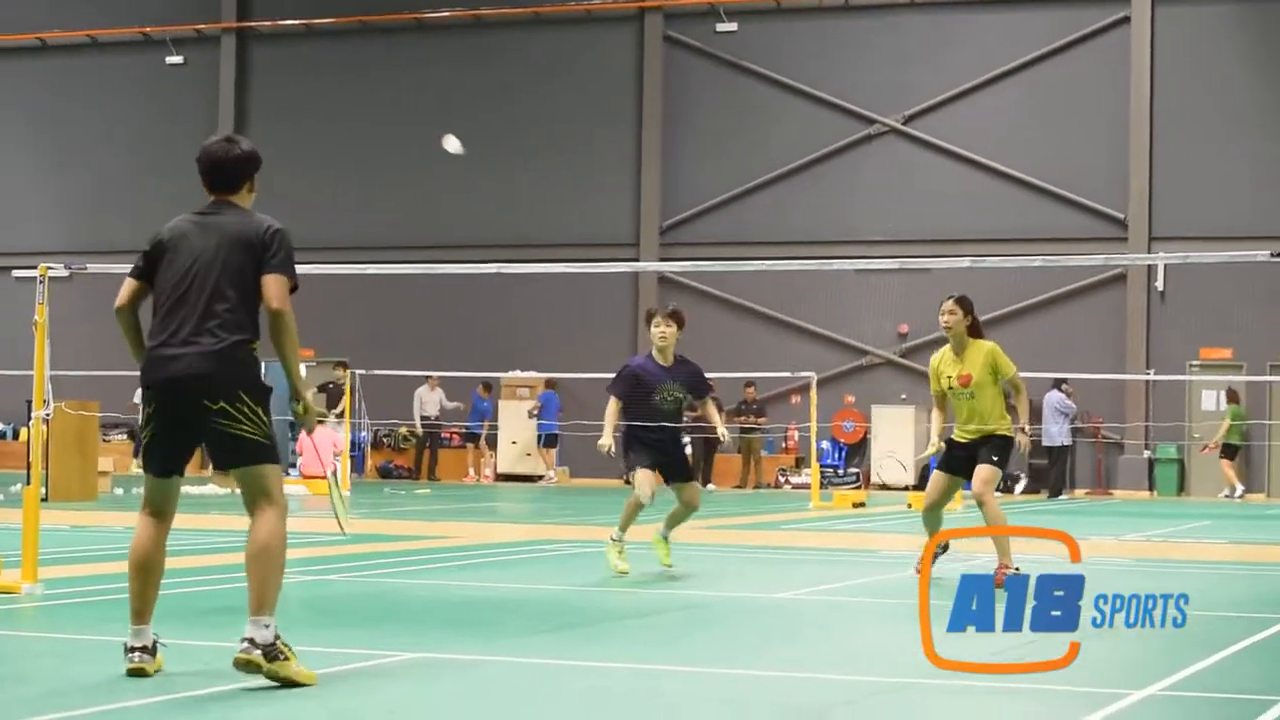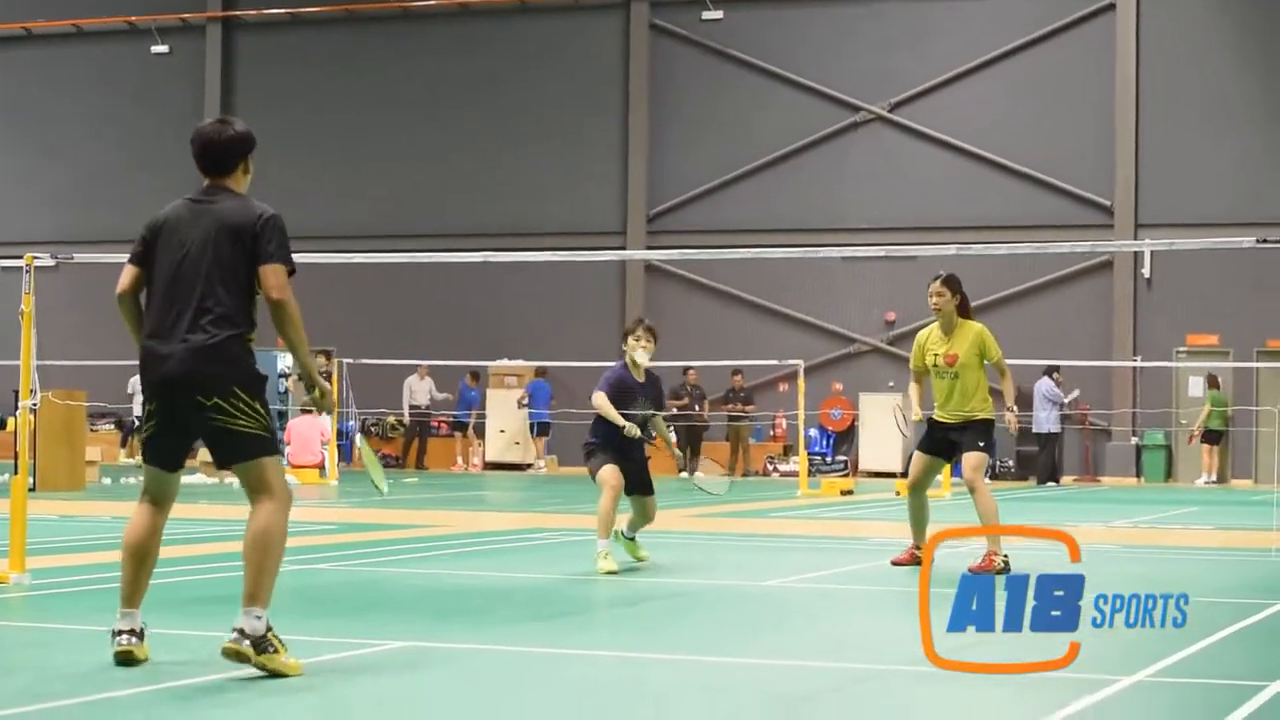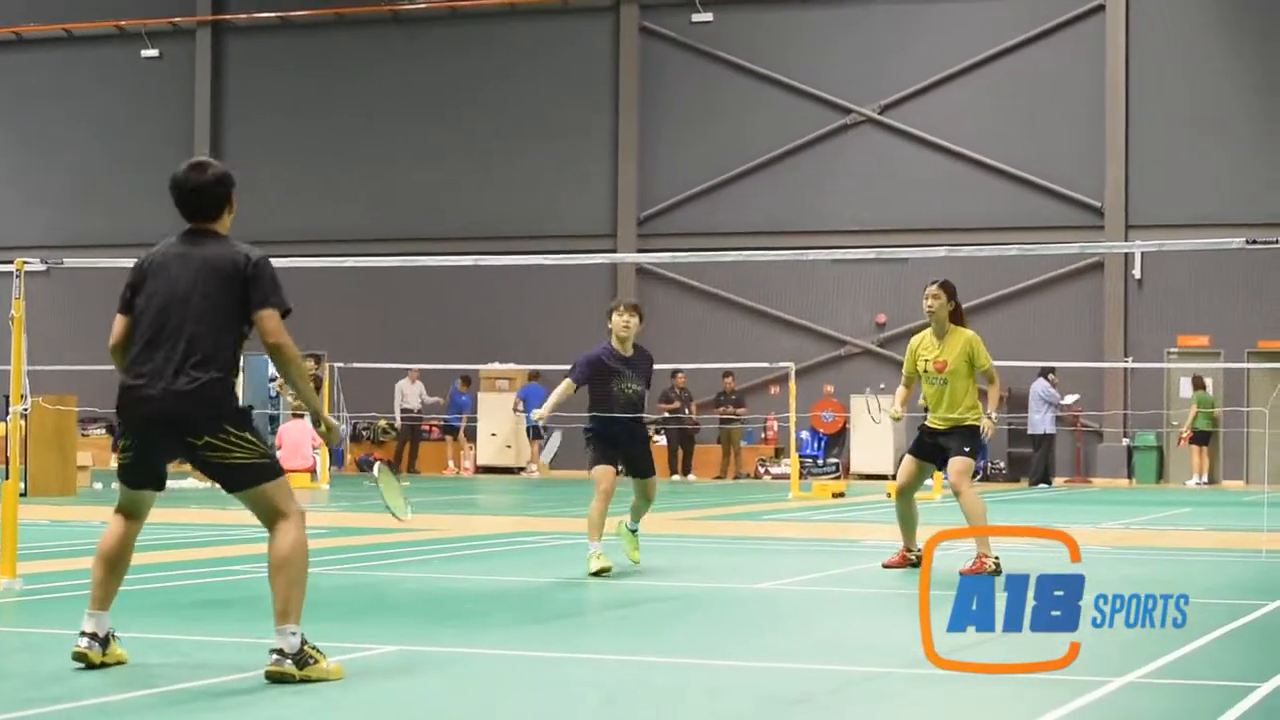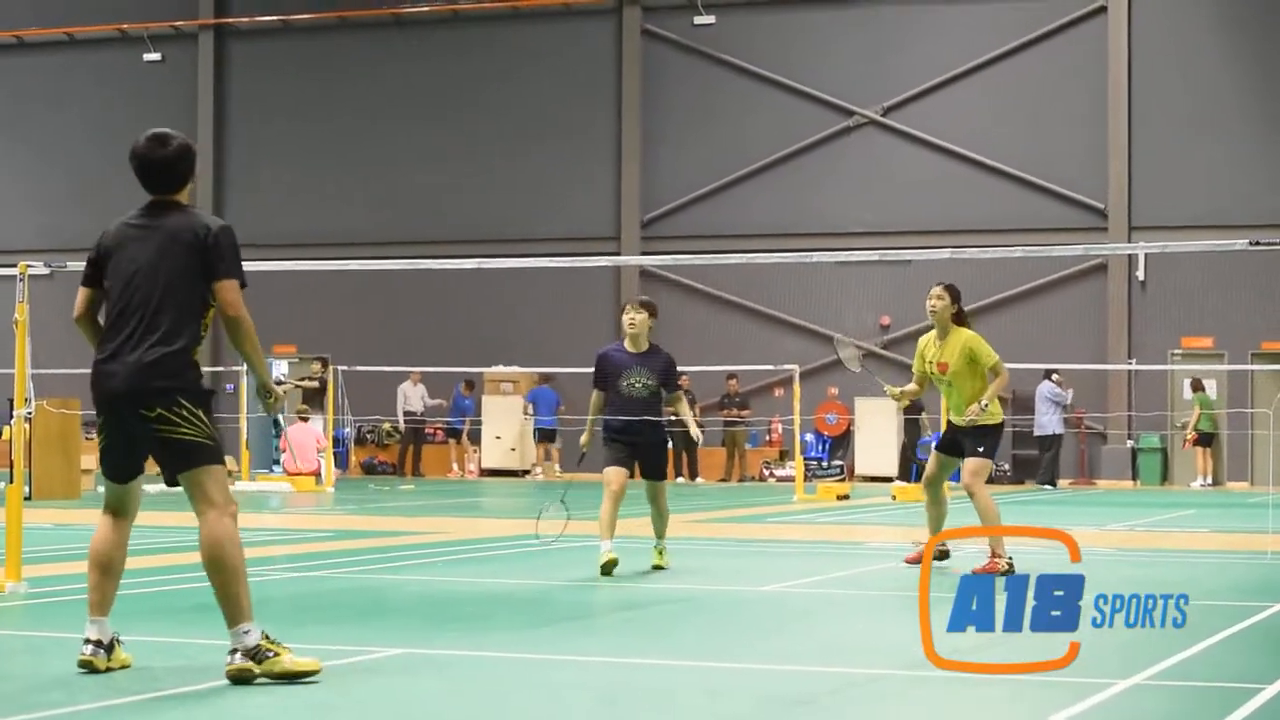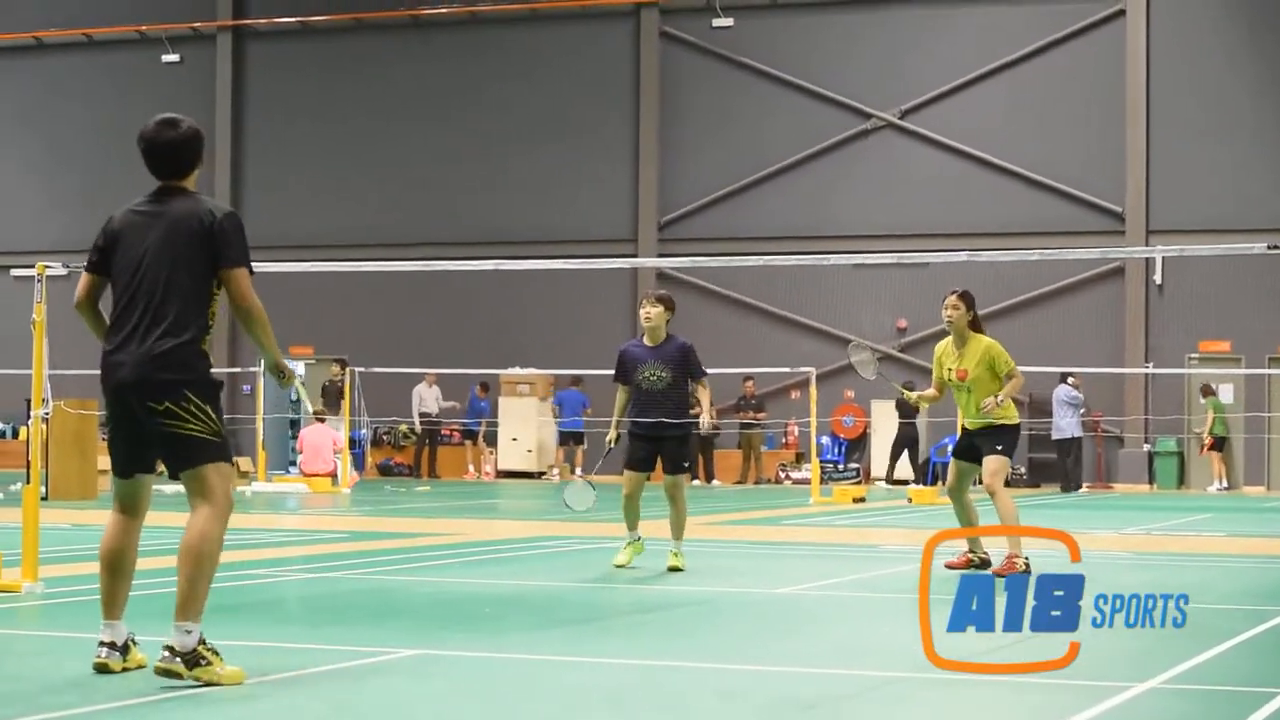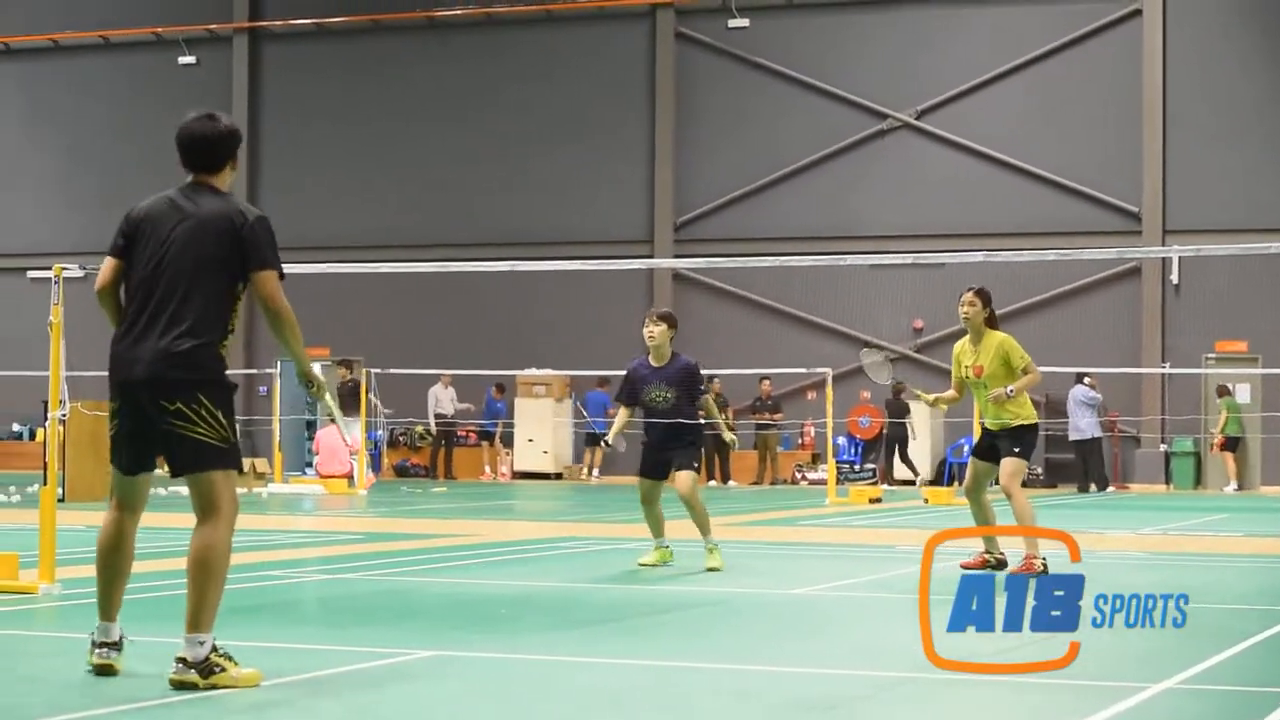
dt=0.3s
person 1, frame 1
left shoulder: (170, 232)
right shoulder: (266, 232)
left elbow: (124, 306)
right elbow: (276, 308)
right wrist: (298, 387)
left hip: (163, 379)
right hip: (225, 378)
left knee: (155, 511)
right knee: (267, 504)
left ankle: (140, 644)
right ankle: (261, 642)
person 1, frame 2
left shoulder: (165, 219)
right shoulder: (259, 219)
left elbow: (125, 292)
right elbow: (277, 296)
right wrist: (312, 374)
left hip: (162, 370)
right hip: (222, 368)
left knee: (154, 499)
right knee: (270, 495)
left ankle: (127, 628)
right ankle: (251, 629)
person 1, frame 3
left shoulder: (149, 262)
right shoulder: (247, 263)
left elbow: (117, 343)
right elbow: (276, 342)
right wrist: (316, 410)
left hip: (140, 408)
right hip: (207, 411)
left knee: (129, 511)
right knee: (285, 516)
left ankle: (93, 634)
right ankle: (288, 647)
person 1, frame 4
left shoulder: (113, 235)
right shoulder: (210, 232)
left elbow: (82, 314)
right elbow: (232, 312)
right wrist: (265, 380)
left hip: (110, 384)
right hip: (168, 384)
left knee: (117, 507)
right knee: (216, 507)
left ankle: (97, 639)
right ankle: (248, 645)
person 1, frame 5
left shoulder: (119, 221)
right shoulder: (216, 218)
left elbow: (83, 299)
right elbow: (242, 297)
right wrist: (275, 357)
left hip: (120, 376)
right hip: (178, 375)
left knee: (127, 506)
right knee: (212, 500)
left ankle: (112, 641)
right ankle: (183, 646)
person 1, frame 6
left shoulder: (144, 212)
right shoulder: (245, 221)
left elbow: (104, 287)
right elbow: (272, 301)
right wrist: (305, 365)
left hip: (129, 373)
right hip: (191, 376)
left knee: (124, 504)
right knee: (217, 509)
left ankle: (106, 639)
right ankle: (195, 655)
person 2, frame 1
left shoulder: (989, 351)
right shoulder: (937, 360)
left elbow: (1019, 389)
right elbow: (939, 406)
left wrist: (1023, 427)
right wrist: (934, 438)
left hip: (995, 436)
right hip: (960, 440)
left knee: (981, 492)
right knee: (930, 504)
left ankle: (1007, 567)
right ankle: (936, 544)
person 2, frame 2
left shoulder: (977, 332)
right shoulder: (923, 337)
left elbow: (1004, 371)
right elbow: (916, 380)
left wrist: (1010, 408)
right wrist: (916, 407)
left hip: (976, 420)
right hip: (941, 421)
left knee: (972, 479)
right knee: (914, 484)
left ankle: (996, 556)
right ankle: (918, 548)
person 2, frame 3
left shoulder: (968, 339)
right shoulder: (917, 343)
left elbow: (993, 381)
right elbow: (906, 385)
left wrist: (989, 415)
right wrist: (898, 407)
left hip: (966, 426)
right hip: (932, 427)
left knee: (958, 485)
right knee: (902, 488)
left ankle: (987, 557)
right ankle: (910, 551)
person 2, frame 4
left shoulder: (968, 340)
right shoulder: (925, 343)
left elbow: (1002, 374)
right elbow: (919, 385)
left wrist: (983, 404)
right wrist: (902, 392)
left hip: (984, 423)
right hip: (956, 422)
left knee: (972, 484)
right knee: (930, 480)
left ankle: (1001, 557)
right ankle: (936, 544)
person 2, frame 5
left shoulder: (987, 346)
right shoulder: (942, 349)
left elbow: (1017, 378)
right elbow: (937, 391)
left wrist: (999, 398)
right wrist: (920, 396)
left hip: (1001, 425)
right hip: (971, 427)
left knee: (993, 484)
right knee: (954, 488)
left ankle: (1017, 558)
right ankle: (977, 552)
person 2, frame 6
left shoulder: (1002, 342)
right shoulder: (960, 349)
left elbow: (1034, 375)
right elbow: (958, 391)
left wrist: (1009, 391)
right wrist: (937, 398)
left hip: (1019, 424)
right hip: (991, 427)
left knee: (1009, 485)
right knee: (972, 488)
left ankle: (1034, 559)
right ankle: (992, 553)
person 3, frame 1
left shoulder: (690, 370)
right shoulder: (636, 368)
left elbow: (705, 401)
right elbow: (614, 402)
left wrist: (719, 425)
right wrist: (607, 433)
left hip: (671, 444)
right hip: (638, 442)
left knee: (691, 501)
right knee: (644, 494)
left ankle: (663, 536)
right ankle: (617, 540)
person 3, frame 2
left shoulder: (653, 383)
right shoulder: (616, 376)
right elbow: (598, 400)
left wrist: (671, 447)
right wrist: (622, 422)
left hip: (634, 453)
right hip: (602, 447)
left knee: (647, 514)
right knee: (614, 484)
left ankle: (626, 535)
right ankle: (603, 551)
person 3, frame 3
left shoulder: (645, 358)
right shoulder: (596, 358)
right elbow: (568, 385)
left wrist: (645, 420)
right wrist: (545, 409)
left hip: (636, 436)
right hip: (602, 436)
left knee: (648, 494)
right knee: (605, 486)
left ankle: (629, 528)
right ankle: (595, 553)
person 3, frame 4
left shoulder: (663, 358)
right shoulder: (607, 356)
left elbow: (676, 396)
right elbow: (599, 395)
left wrist: (691, 423)
right wrist: (588, 430)
left hip: (653, 438)
right hip: (618, 437)
left knee: (657, 498)
right knee: (613, 488)
left ankle: (660, 547)
right ankle: (606, 551)
person 3, frame 5
left shoulder: (682, 348)
right shoulder: (628, 352)
left elbow: (702, 384)
right elbow: (624, 389)
left wrist: (705, 412)
right wrist: (614, 426)
left hip: (675, 431)
right hip: (640, 432)
left knee: (675, 492)
right knee: (630, 492)
left ankle: (676, 550)
right ankle: (634, 541)
person 3, frame 6
left shoulder: (686, 366)
right shoulder: (635, 371)
left elbow: (703, 400)
right elbow: (627, 408)
left wrist: (724, 429)
right wrist: (612, 433)
left hip: (686, 441)
right hip: (654, 444)
left knee: (686, 492)
right knee: (647, 499)
left ankle: (711, 546)
right ankle: (662, 548)
